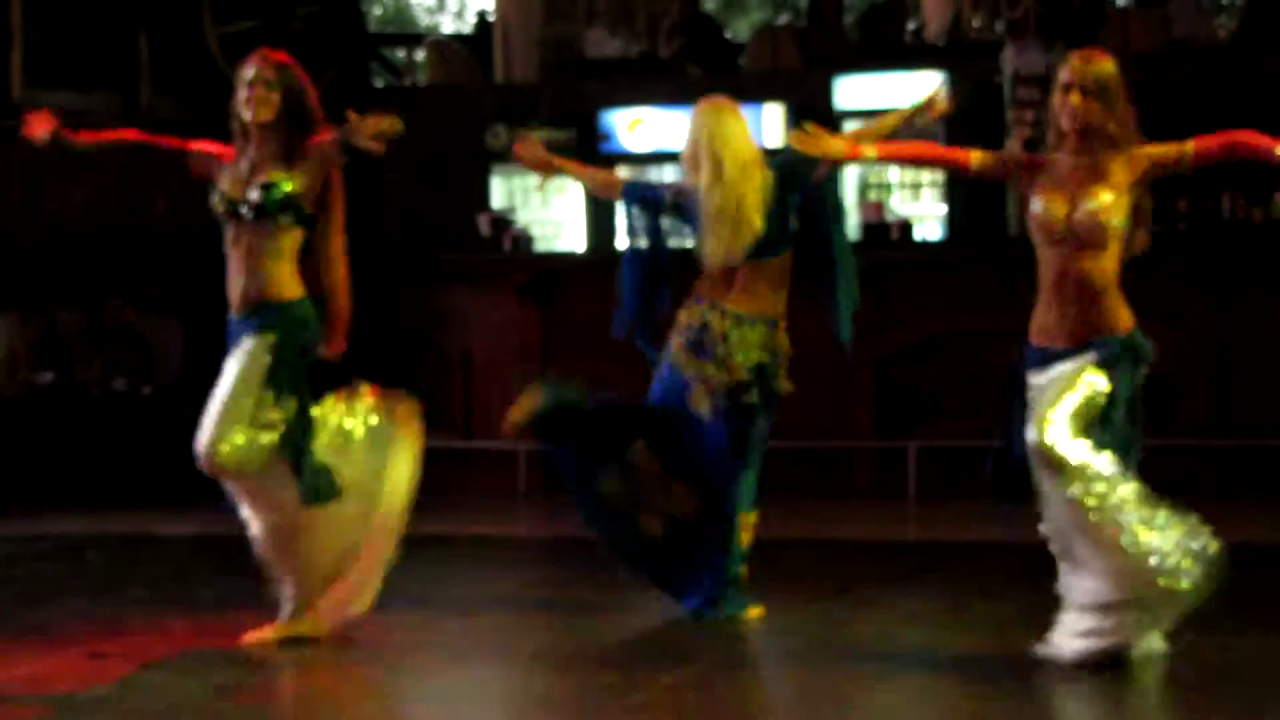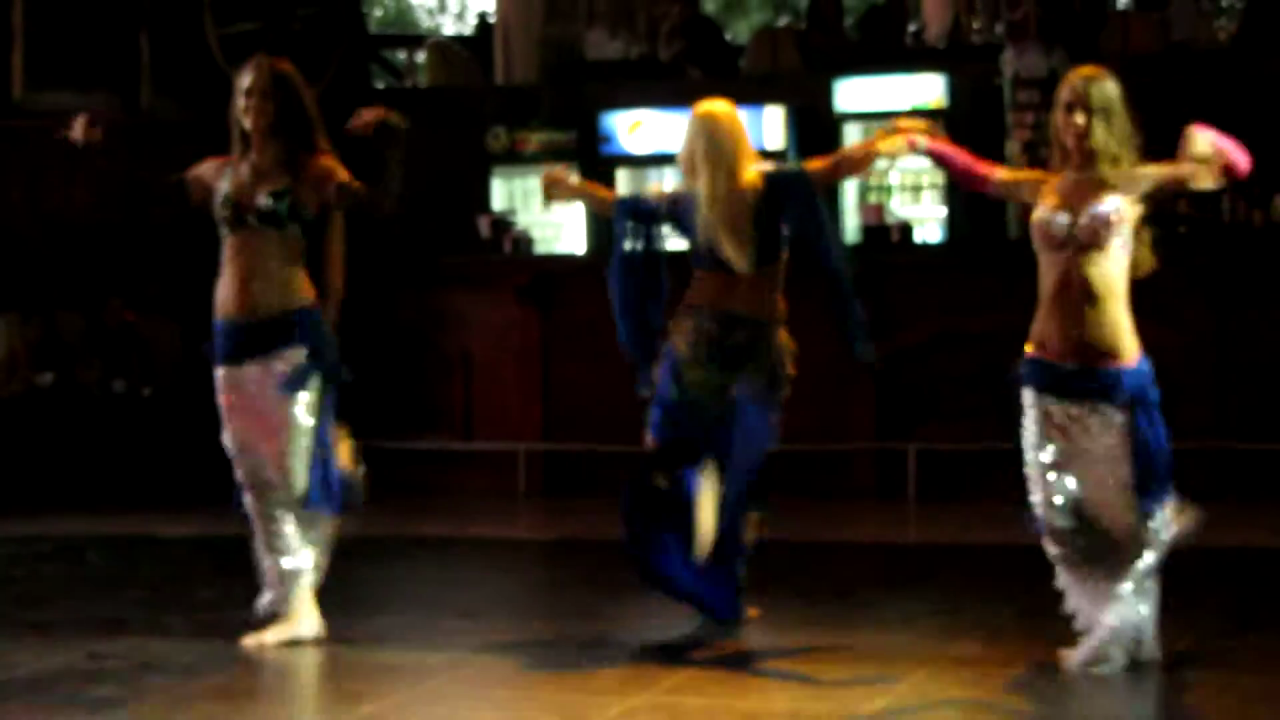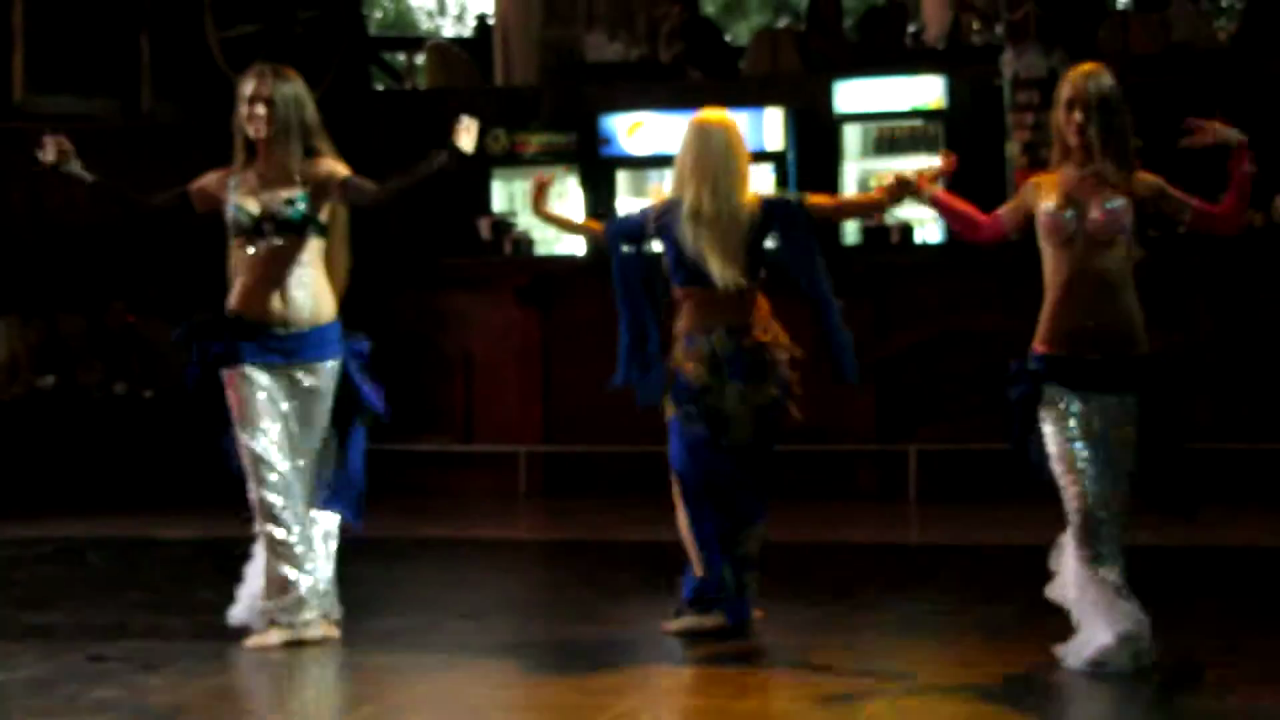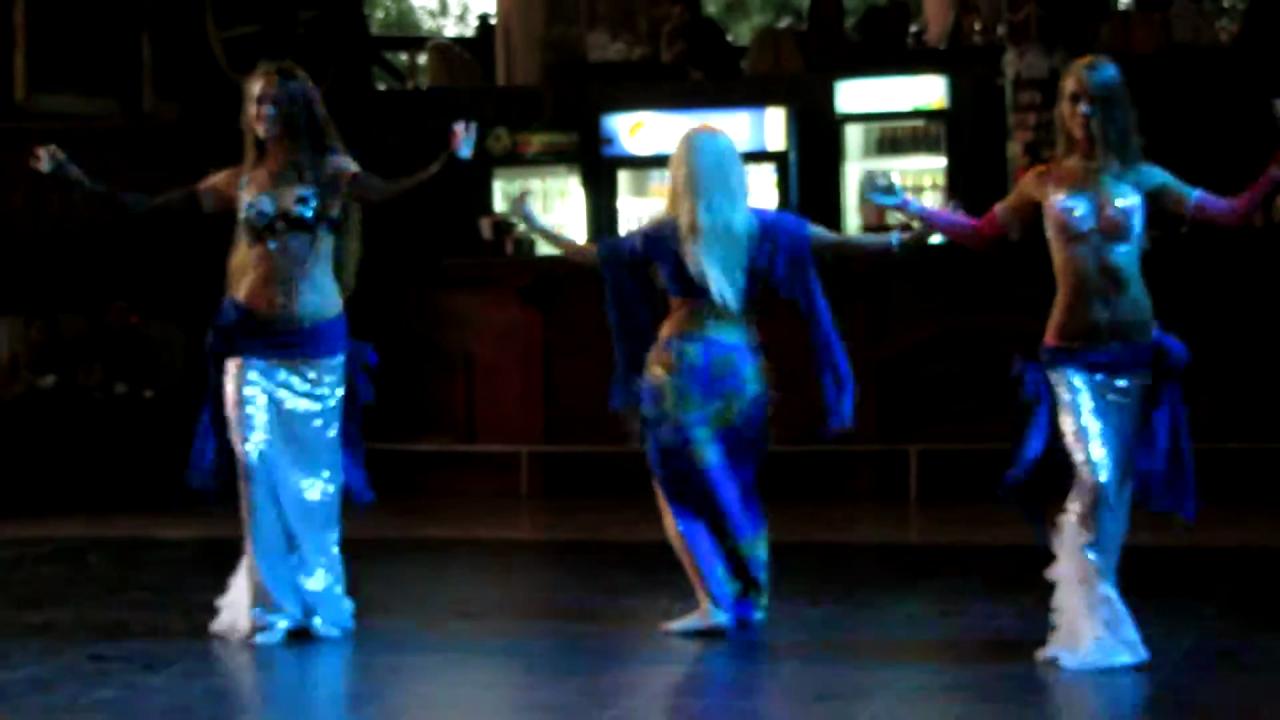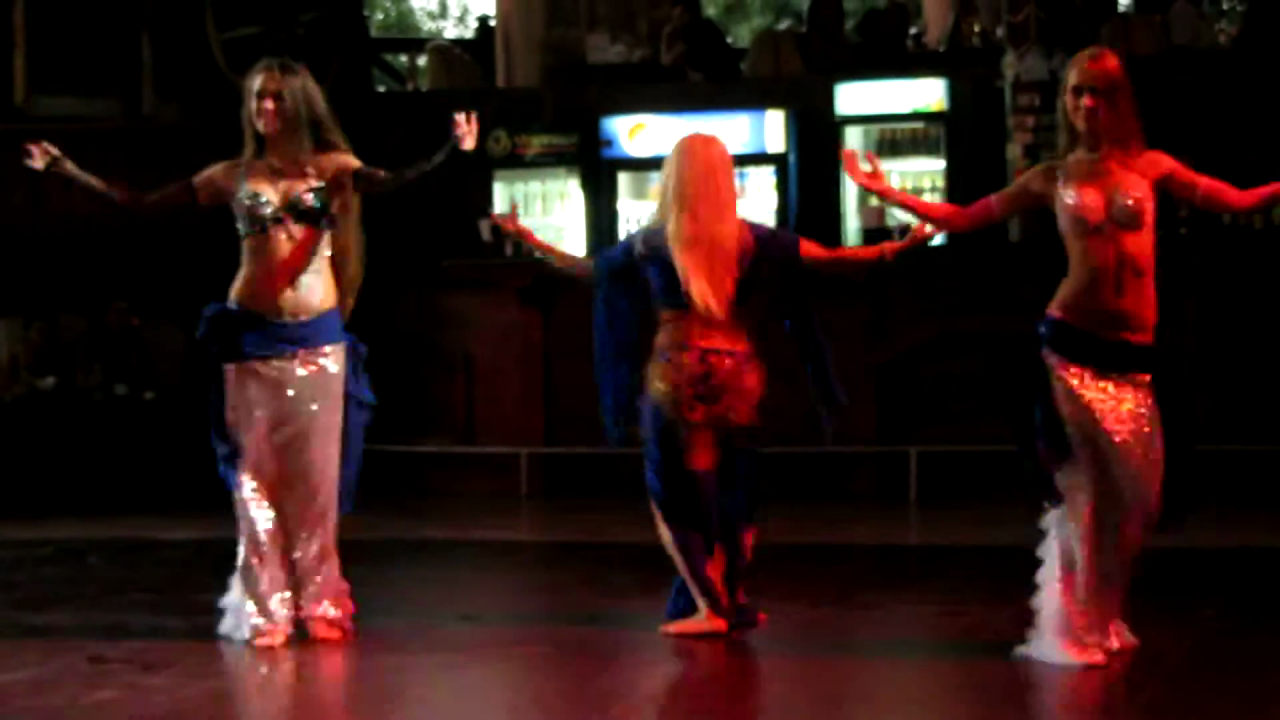
dt=0.2s
person 1, frame 1
left shoulder: (1133, 165)
right shoulder: (1033, 170)
left elbow: (1228, 145)
right elbow: (952, 158)
right wrist: (859, 151)
left hip: (1107, 350)
right hip: (1046, 355)
left knee: (1057, 440)
right knee: (1069, 492)
left ankle: (1166, 564)
right ankle: (1112, 618)
person 1, frame 2
left shoulder: (1135, 185)
right shoulder: (1041, 188)
left elbow: (1237, 167)
right elbow: (984, 175)
left wrist: (1208, 142)
right wrist: (926, 144)
left hip: (1115, 379)
right hip: (1047, 376)
left knee: (1116, 522)
right knee: (1057, 519)
right ankle: (1117, 628)
person 1, frame 3
left shoulder: (1137, 186)
right shoulder: (1039, 189)
left elbow: (1228, 223)
right elbow: (987, 231)
left wrist: (1239, 150)
right wrist: (931, 193)
left hip: (1128, 367)
right hip: (1060, 369)
left knee: (1114, 505)
right knee: (1086, 503)
left ankle: (1107, 618)
right ankle: (1110, 631)
person 1, frame 4
left shoulder: (1141, 177)
right shoulder: (1041, 181)
left elbow: (1230, 215)
right elbow: (979, 232)
right wrist: (907, 205)
left hip: (1137, 352)
right hip: (1072, 356)
left knee: (1115, 493)
right knee: (1094, 484)
left ankle: (1086, 609)
right ankle: (1095, 629)
person 1, frame 5
left shoulder: (1150, 167)
right shoulder: (1049, 177)
right elbow: (964, 219)
right wrist: (885, 191)
left hip: (1135, 352)
right hip: (1072, 342)
left knee: (1134, 488)
right knee: (1086, 479)
left ankle: (1097, 617)
right ankle: (1073, 627)
person 2, frame 1
left shoulder: (311, 155)
right shoulder: (224, 162)
left elbow: (353, 138)
right elbow: (142, 141)
left wrist: (369, 133)
right wrist: (64, 138)
left hip: (281, 322)
right hip: (246, 326)
left knee: (221, 448)
right knee: (271, 462)
right ankle: (310, 595)
person 2, frame 2
left shoulder: (314, 169)
right shoulder: (219, 173)
right wrist: (94, 149)
left hip: (293, 331)
right hip: (232, 336)
left knee: (285, 466)
right knee: (256, 474)
left ankle: (296, 604)
right ankle: (293, 604)
person 2, frame 3
left shoulder: (322, 174)
right shoulder: (226, 182)
left elbow: (381, 195)
right elbow: (145, 208)
left wrist: (450, 156)
right wrist: (77, 171)
left hip: (316, 342)
right hip: (249, 343)
left knee: (314, 477)
right knee: (270, 477)
left ankle: (306, 602)
right ankle: (294, 607)
person 2, frame 4
left shoulder: (330, 170)
right shoulder: (235, 182)
left elbow: (388, 192)
right elbow: (149, 209)
left wrist: (449, 161)
right wrist: (74, 175)
left hip: (320, 338)
right hip: (254, 339)
left knee: (315, 474)
right knee: (260, 466)
left ankle: (317, 601)
right ankle: (273, 604)
person 2, frame 5
left shoulder: (330, 166)
right shoulder: (232, 175)
left elbow: (392, 183)
right elbow: (143, 205)
left wrist: (454, 151)
right wrist: (66, 170)
left hip: (316, 335)
right hip: (249, 335)
left knee: (314, 473)
right knee: (258, 473)
left ankle: (319, 603)
right ankle: (269, 609)
person 3, frame 1
left shoulder: (689, 193)
right shoulder: (778, 176)
left elbow: (610, 185)
left wrist: (552, 163)
right wrist: (918, 112)
left hip: (700, 329)
right hip: (755, 339)
left knee: (667, 432)
right knee: (736, 462)
left ankle: (554, 408)
right ankle: (721, 592)
person 3, frame 2
left shoulder: (683, 201)
right shoulder: (770, 188)
left elbow: (613, 205)
right elbow: (842, 165)
left wrist: (566, 185)
left hip: (699, 335)
right hip: (757, 344)
left knee: (677, 452)
right knee: (741, 466)
left ankle: (699, 493)
right ankle: (722, 600)
person 3, frame 3
left shoulder: (667, 215)
right shoulder: (760, 210)
left elbow: (602, 233)
right elbow: (845, 208)
left wrist: (546, 213)
right wrist: (901, 189)
left hip: (700, 356)
right hip: (759, 353)
left knee: (697, 483)
right knee: (743, 480)
left ankle: (716, 603)
right ankle: (734, 600)
person 3, frame 4
left shoulder: (663, 231)
right shoulder: (758, 225)
left elbow: (589, 255)
right elbow: (839, 242)
left wrist: (532, 224)
right wrist: (904, 238)
left hip: (679, 363)
right hip: (738, 364)
left knee: (679, 488)
right knee: (736, 486)
left ankle: (714, 604)
right ankle: (746, 597)
person 3, frame 5
left shoulder: (652, 240)
right shoulder: (749, 236)
left elbow: (586, 269)
right elbow: (831, 259)
left wrist: (528, 239)
right wrist: (899, 248)
left hip: (677, 376)
right hip: (737, 375)
left knee: (675, 497)
right knee: (731, 494)
left ankle: (712, 608)
right ankle: (736, 602)
